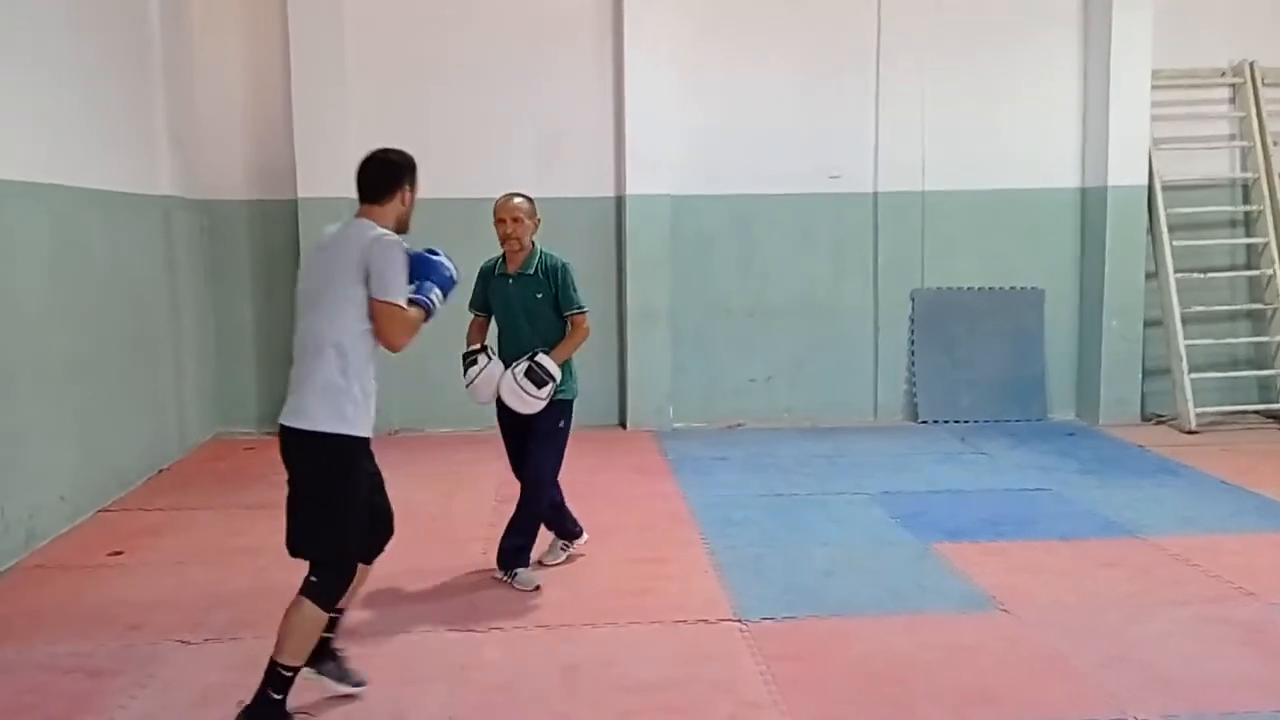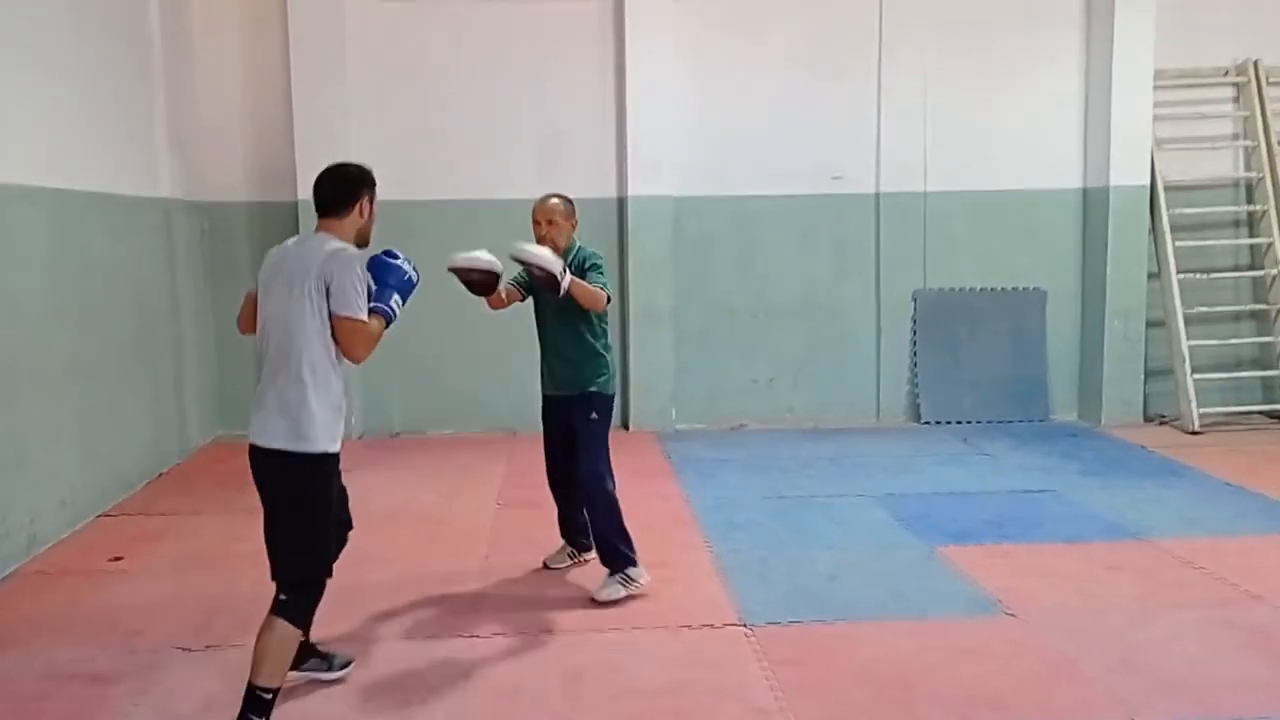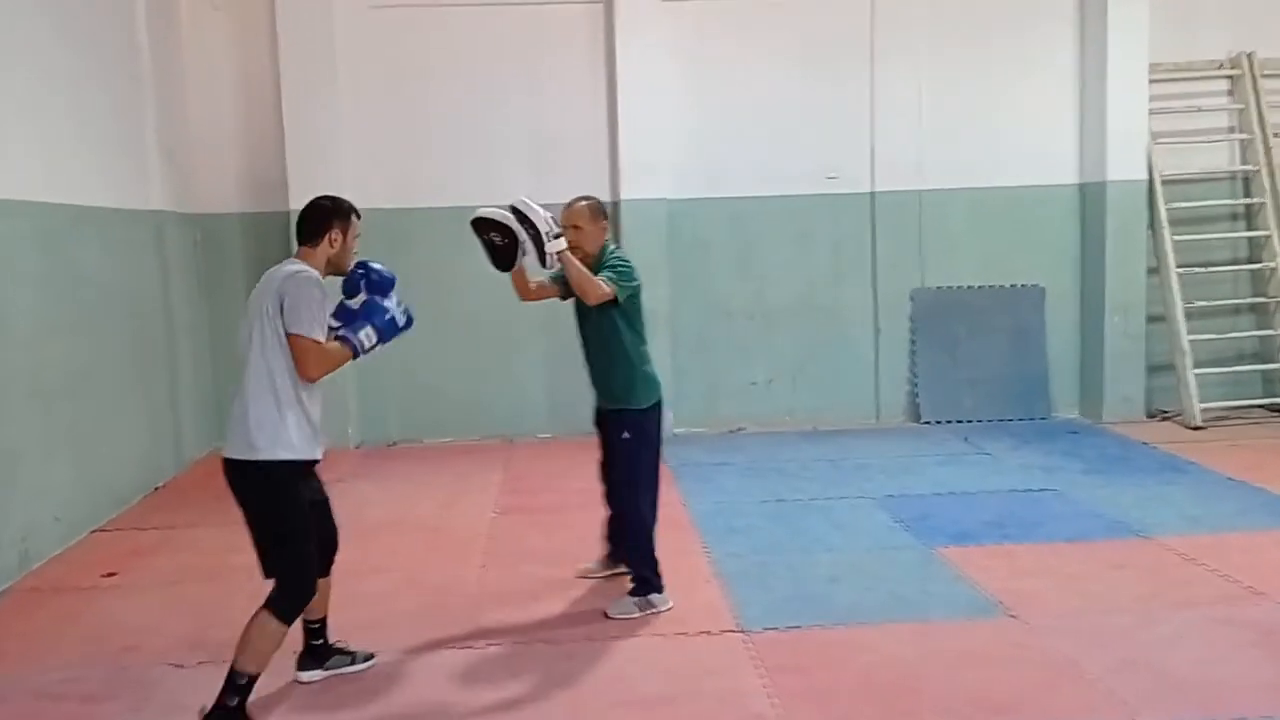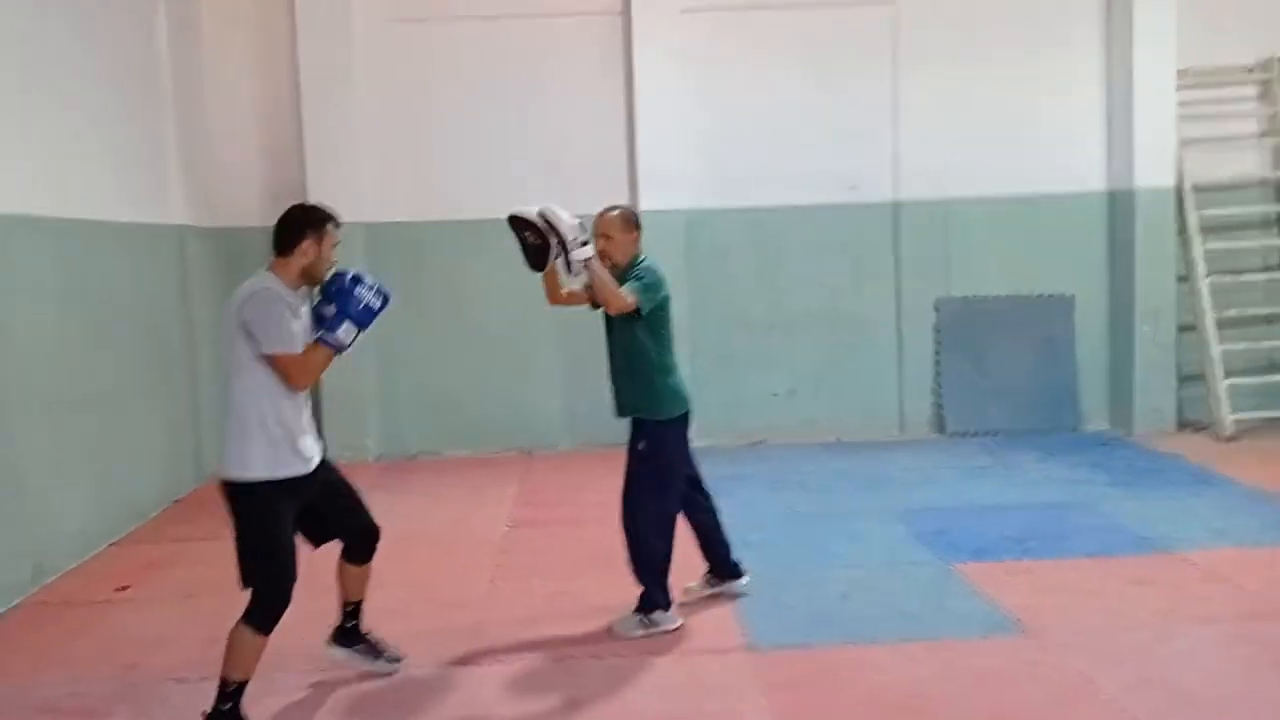
dt=0.4s
person 1, frame 1
left shoulder: (329, 243)
right shoulder: (383, 246)
right elbow: (394, 334)
right wrist: (430, 292)
left hip: (312, 422)
right hip: (332, 429)
left knee: (373, 527)
right knee: (331, 569)
left ankle: (322, 645)
person 1, frame 2
left shoulder: (280, 256)
right shoulder: (341, 260)
left elbow: (248, 322)
right elbow: (357, 346)
right wrist: (391, 296)
left hip: (274, 437)
right hip: (302, 444)
left knee: (331, 534)
right knee: (302, 584)
left ankle: (299, 651)
person 1, frame 3
left shoulder: (282, 279)
right shoulder: (303, 282)
right elbow: (311, 366)
left wrist: (354, 306)
right wrist: (369, 330)
left hip: (280, 453)
right hip: (270, 459)
left knee: (321, 544)
right knee: (292, 586)
left ankle: (316, 649)
person 1, frame 4
left shoulder: (290, 295)
right shoulder: (262, 298)
right elbow: (300, 375)
left wrist: (330, 313)
right wrist: (347, 323)
left hip: (303, 460)
right hip: (259, 476)
left knee: (362, 534)
right knee: (272, 597)
left ankle: (350, 632)
person 2, frame 1
left shoulder: (555, 268)
right shoulder: (488, 273)
left elbow: (581, 327)
right elbow: (478, 321)
left wrist: (549, 364)
right wrist: (474, 352)
left hip: (552, 391)
left knee: (539, 476)
right knee: (528, 473)
left ankle: (513, 560)
right ankle: (569, 531)
person 2, frame 2
left shoulder: (589, 261)
right shoulder: (536, 268)
left elbow: (599, 302)
right elbow: (501, 300)
left wrist: (563, 278)
left hip: (592, 386)
right hip: (554, 388)
left knee: (593, 474)
right knee: (560, 473)
left ankle: (625, 567)
right ankle: (578, 543)
person 2, frame 3
left shoulder: (619, 266)
right shoulder: (578, 270)
left elbow: (595, 294)
right elbow: (529, 292)
left wrist: (560, 251)
right wrist: (513, 259)
left hip: (634, 399)
right hip: (610, 398)
left knee: (632, 491)
right knee: (615, 481)
left ankle: (650, 590)
right ankle: (619, 554)
person 2, frame 4
left shoulder: (648, 277)
right shoulder: (611, 278)
left elbow: (617, 305)
right elbow: (558, 297)
left wrist: (587, 259)
right wrist: (548, 262)
left hip: (660, 410)
right hip: (656, 408)
left knee: (644, 506)
right knee: (686, 492)
left ankle: (657, 608)
right ankle: (726, 572)
